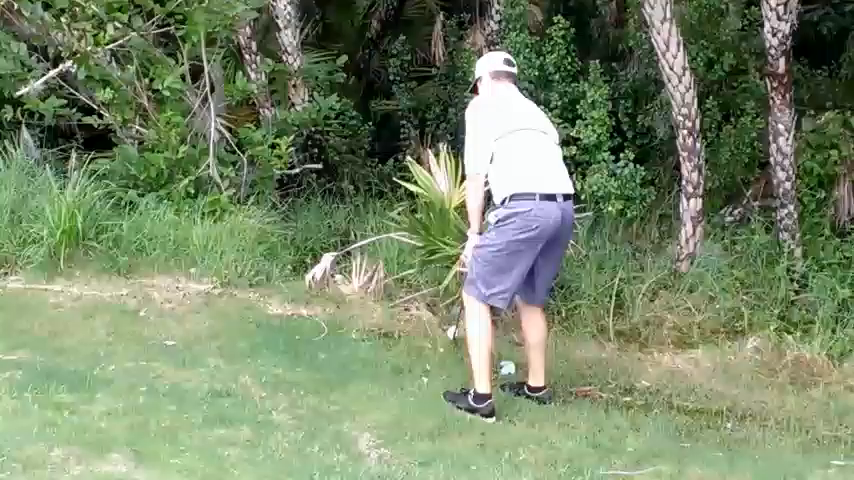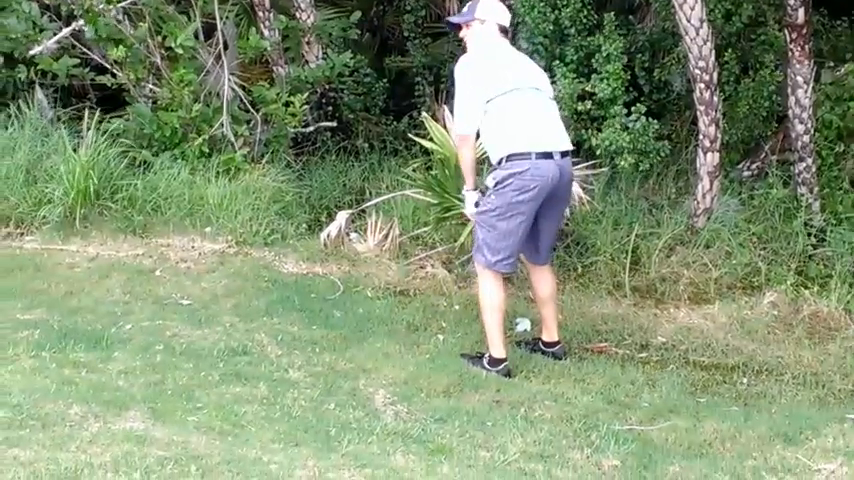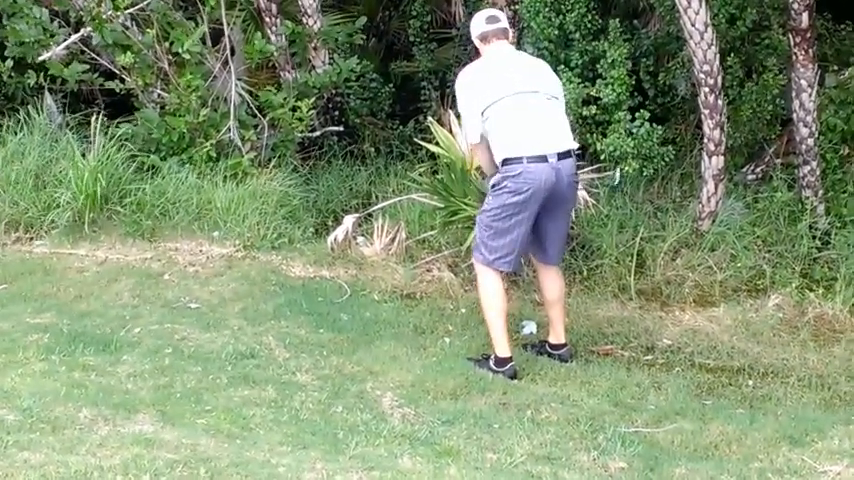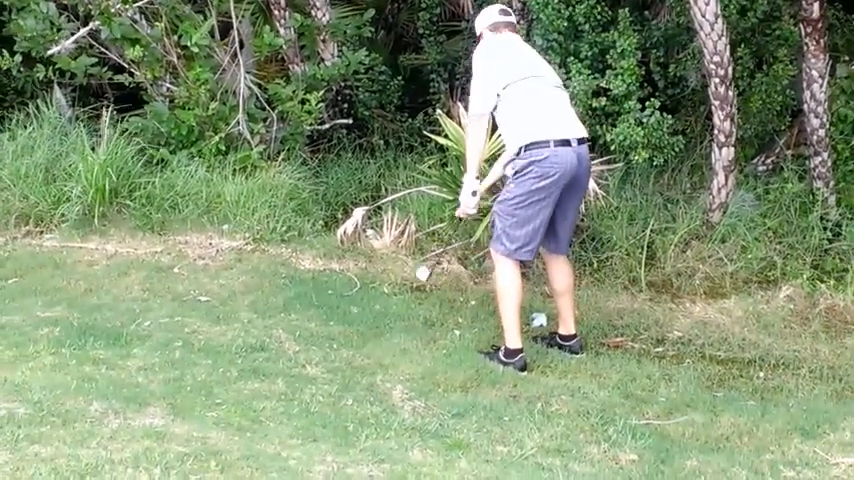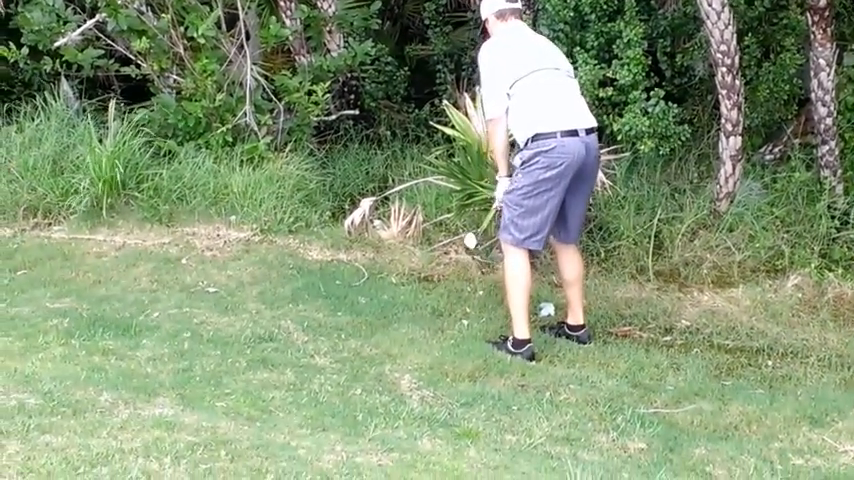
dt=1s
person 1, frame 1
left shoulder: (483, 105)
right shoulder: (534, 110)
left elbow: (475, 175)
left wrist: (474, 234)
left hip: (525, 207)
right hip: (563, 206)
left knee: (476, 296)
right knee: (530, 300)
left ankle: (481, 396)
right ankle: (537, 385)
person 1, frame 2
left shoulder: (472, 61)
right shoulder: (527, 63)
left elbow: (465, 134)
left wrist: (470, 189)
left hip: (522, 166)
right hip: (561, 163)
left knee: (488, 264)
right knee: (538, 257)
left ankle: (496, 359)
right ankle: (551, 340)
person 1, frame 3
left shoulder: (470, 76)
right shoulder: (539, 67)
left elbow: (477, 144)
left wrist: (497, 177)
left hip: (521, 170)
right hip: (565, 165)
left knee: (487, 264)
right knee: (548, 259)
left ankle: (502, 359)
right ankle: (558, 343)
person 1, frame 4
left shoulder: (489, 50)
right shoulder: (534, 58)
left elbow: (479, 119)
left wrist: (471, 180)
right wrist: (486, 184)
left hip: (543, 156)
right hip: (578, 153)
left knee: (504, 252)
right knee: (555, 249)
left ankle: (512, 351)
right ankle: (568, 335)
person 1, frame 5
left shoulder: (493, 47)
right shoulder: (545, 44)
left elbow: (496, 120)
left wrist: (503, 176)
left hip: (549, 145)
right hip: (587, 139)
left knee: (514, 242)
right knee: (566, 239)
left ankle: (520, 341)
right ankle: (576, 324)
